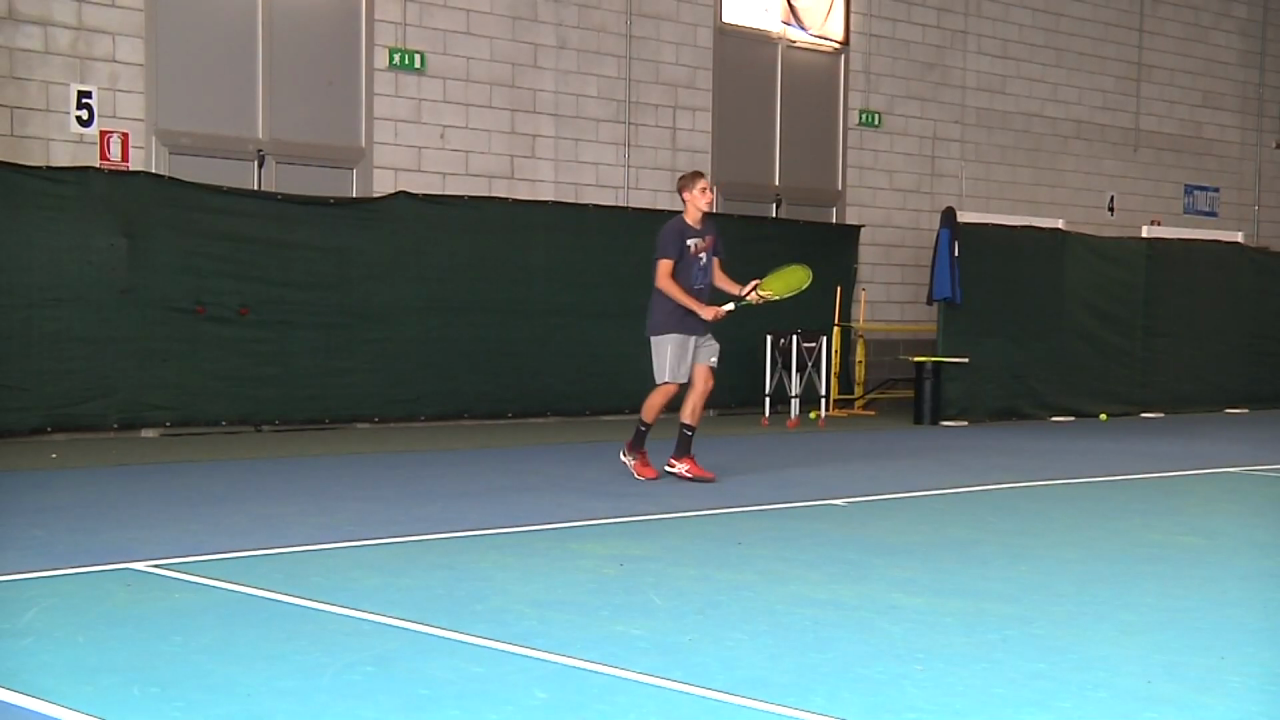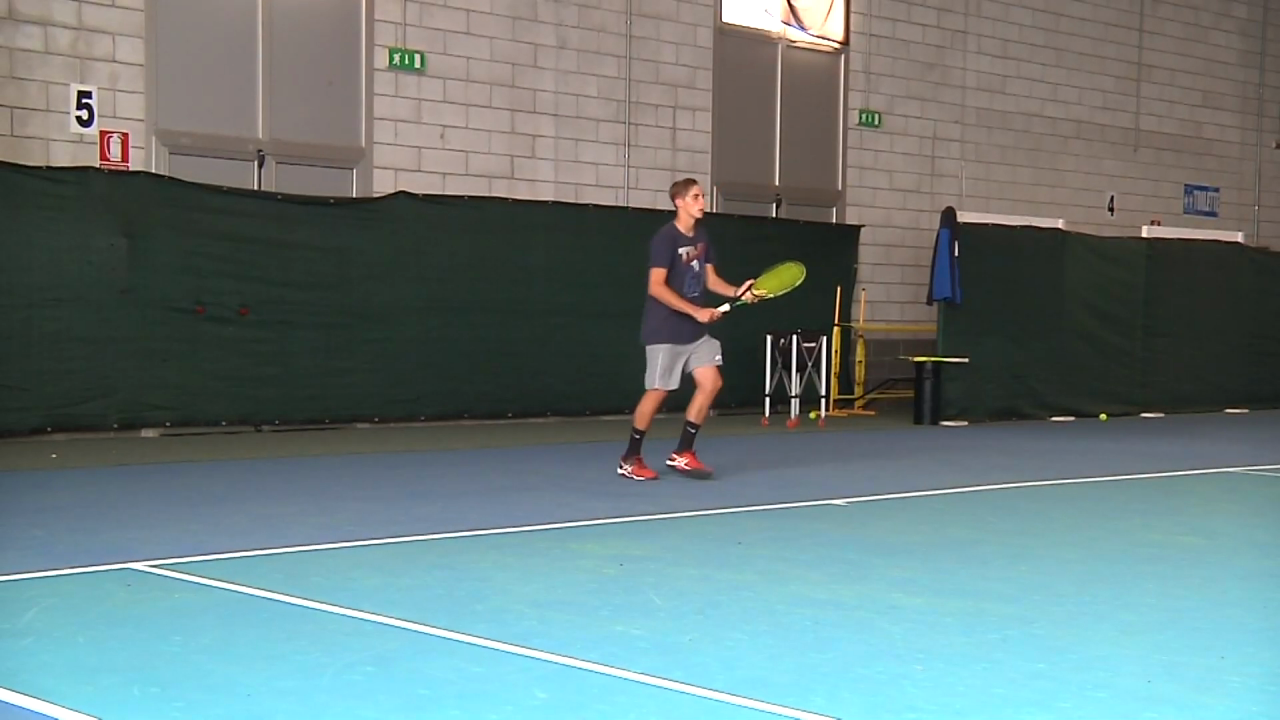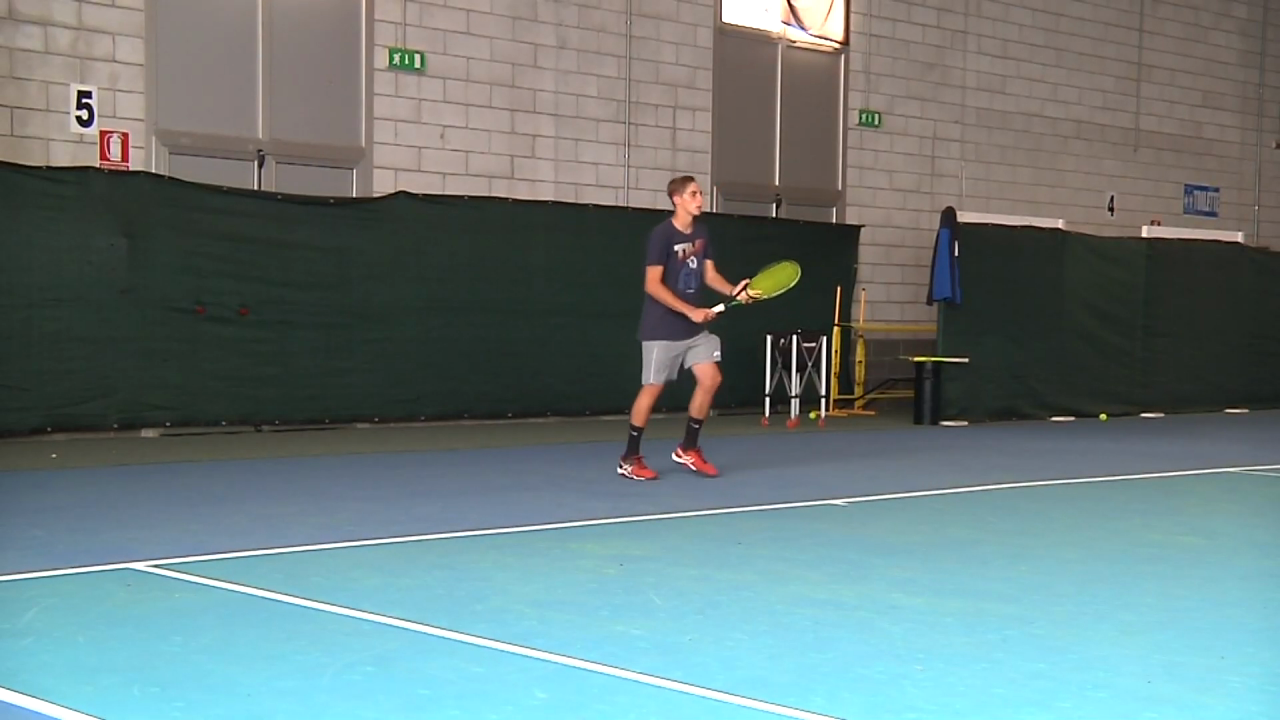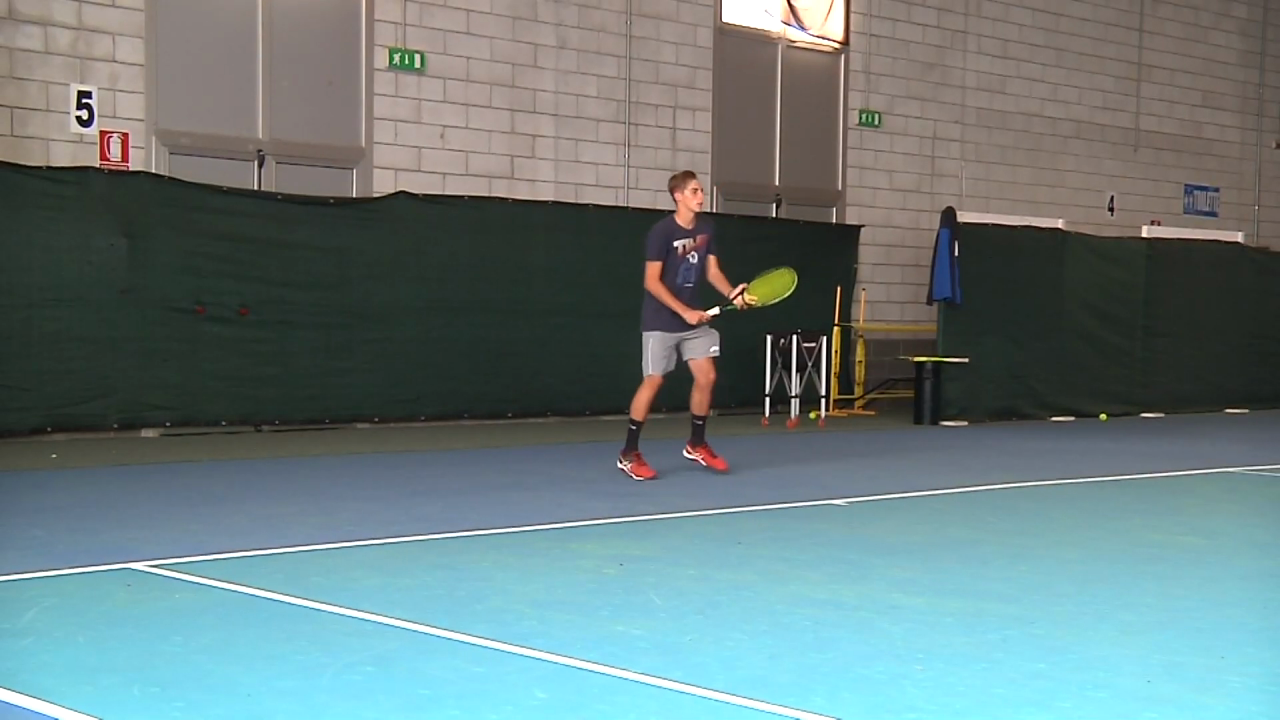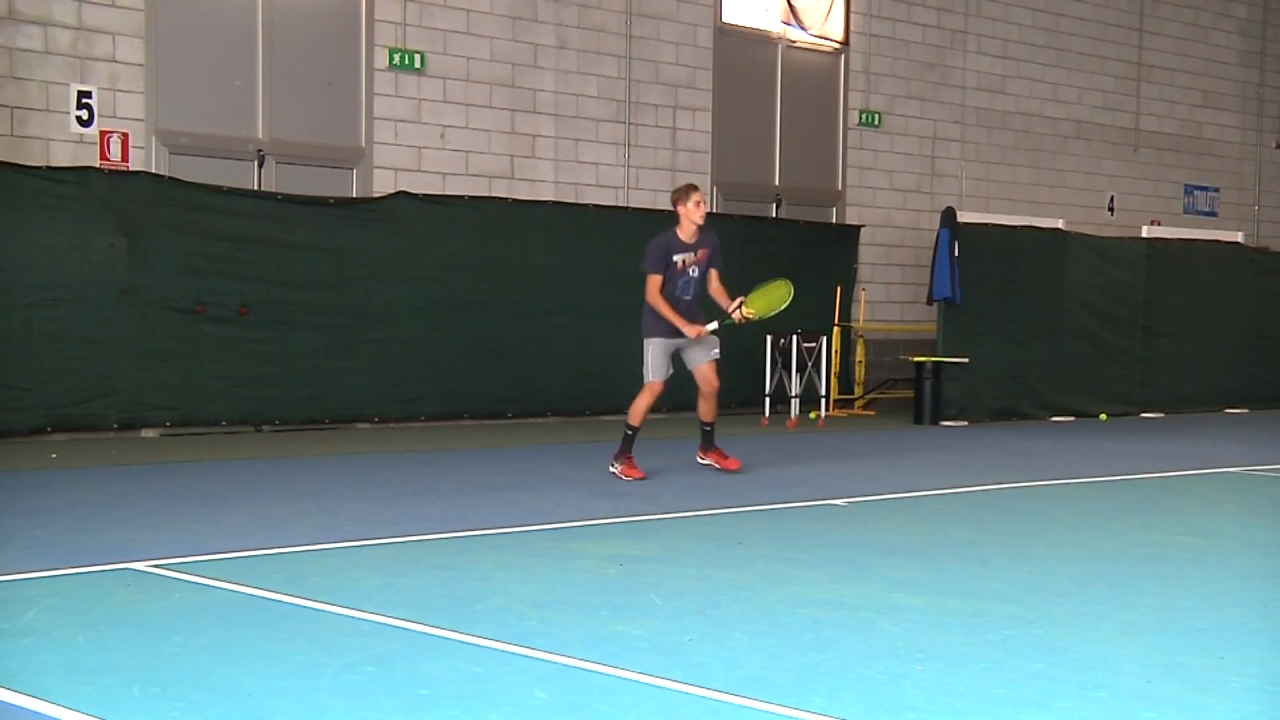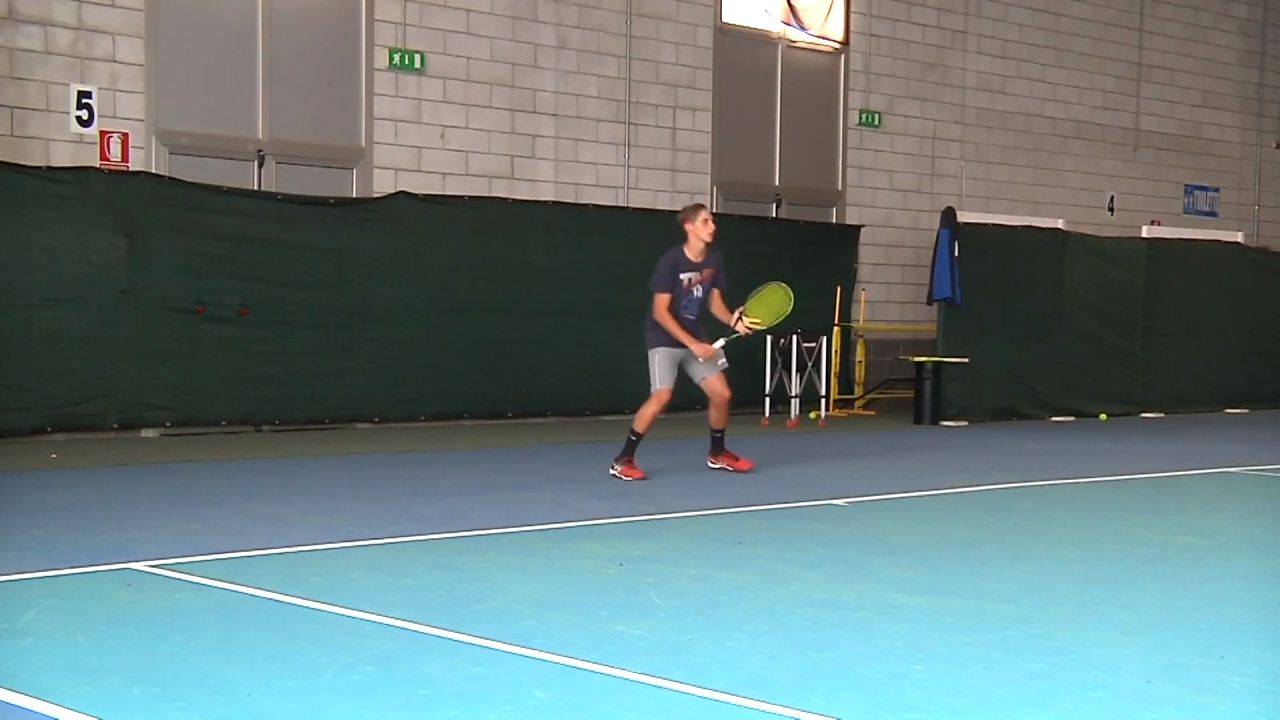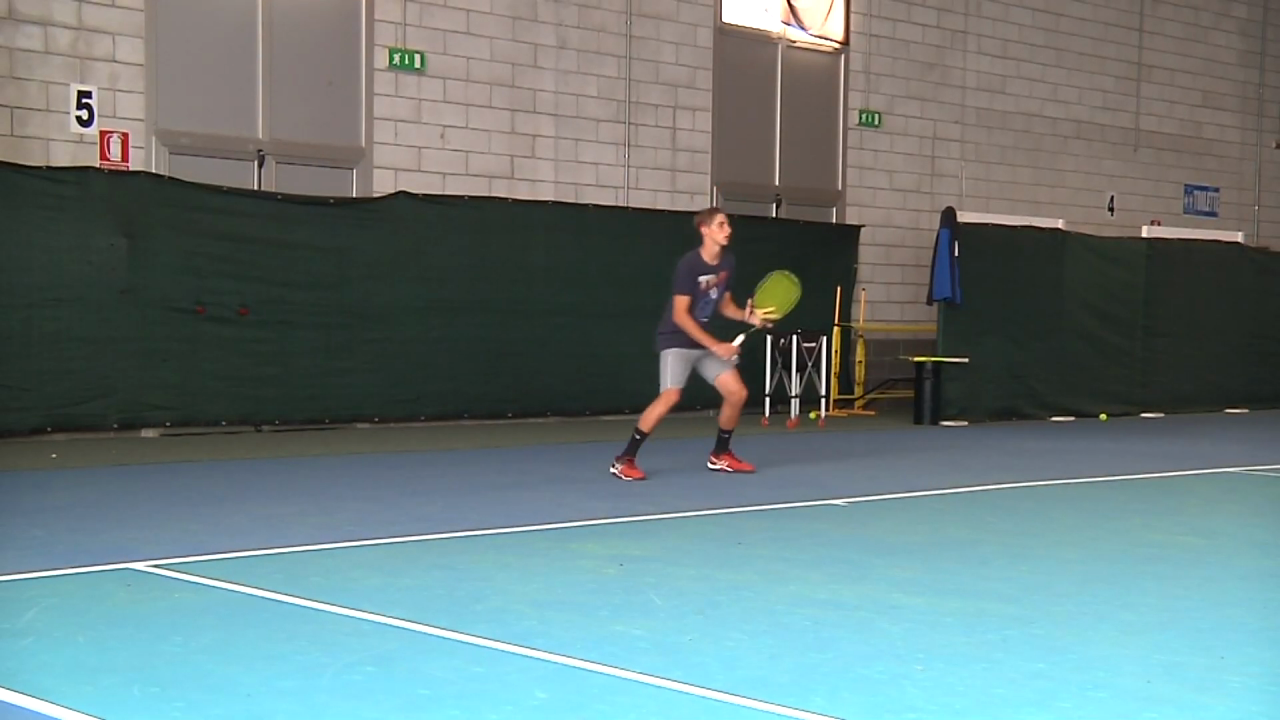
dt=0.1s
person 1, frame 1
left shoulder: (710, 230)
right shoulder: (673, 230)
left elbow: (716, 275)
right elbow: (662, 279)
left wrist: (742, 291)
right wrist: (700, 308)
left hip: (697, 324)
right hip: (669, 321)
left knee: (703, 384)
right knee: (669, 386)
left ankle: (680, 459)
right ankle: (634, 449)
person 1, frame 2
left shoulder: (702, 237)
right shoulder: (665, 238)
left elbow: (709, 279)
right elbow: (655, 287)
left wrist: (737, 292)
right wrist: (695, 311)
left hip: (693, 329)
right hip: (664, 328)
left knee: (711, 383)
right knee: (658, 392)
left ankle: (683, 452)
right ankle: (630, 459)
person 1, frame 3
left shoulder: (701, 233)
right shoulder: (661, 235)
left elbow: (709, 274)
right elbow: (652, 285)
left wrist: (732, 290)
right wrist: (690, 311)
left hip: (693, 324)
right hip: (661, 325)
left knee: (711, 380)
right knee: (653, 387)
left ankle: (688, 448)
right ankle: (630, 458)
person 1, frame 4
left shoulder: (706, 228)
right shoulder: (661, 231)
left elbow: (712, 270)
right elbow: (651, 282)
left wrist: (731, 292)
right wrist: (684, 311)
left hip: (692, 319)
right hip: (661, 319)
left knee: (706, 377)
right knee: (653, 380)
left ankle: (697, 445)
right ankle: (629, 453)
person 1, frame 5
left shoulder: (710, 241)
right shoulder: (661, 244)
left elbow: (714, 284)
right elbow: (651, 294)
left wrist: (730, 306)
right wrist: (684, 326)
left hip: (692, 324)
right hip: (661, 326)
left knee: (711, 384)
right knee: (654, 387)
left ankle: (708, 449)
right ankle: (623, 457)
person 1, frame 6
left shoulder: (715, 259)
right shoulder: (669, 262)
left elbow: (715, 302)
right elbow: (660, 312)
left wrist: (733, 320)
right wrist: (692, 344)
left hip: (696, 339)
right hip: (664, 338)
left knee: (721, 394)
right knee: (661, 396)
left ankle: (718, 453)
right ankle: (623, 459)
person 1, frame 7
left shoulder: (727, 262)
right shoulder: (688, 265)
right elbow: (679, 315)
left wrist: (746, 315)
right wrist: (714, 345)
left hip: (707, 341)
right hip: (676, 339)
left knee: (737, 393)
right knee: (670, 396)
left ankle: (720, 453)
right ankle: (625, 459)
